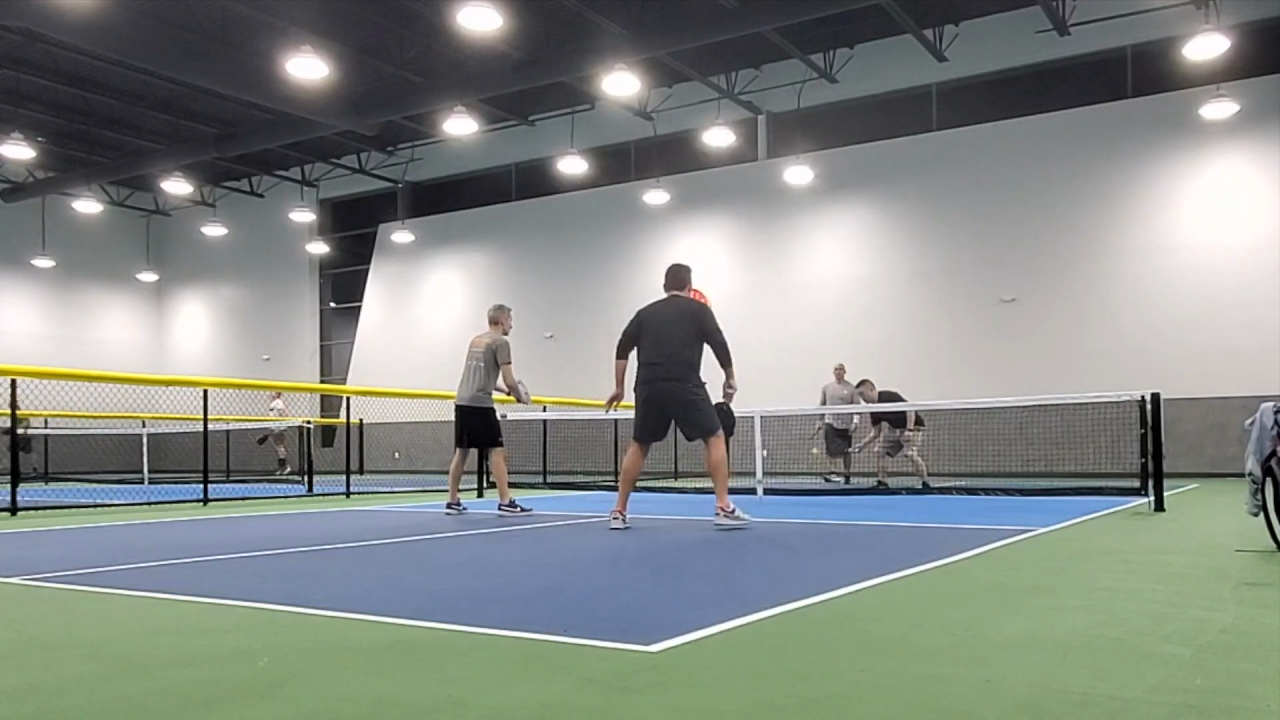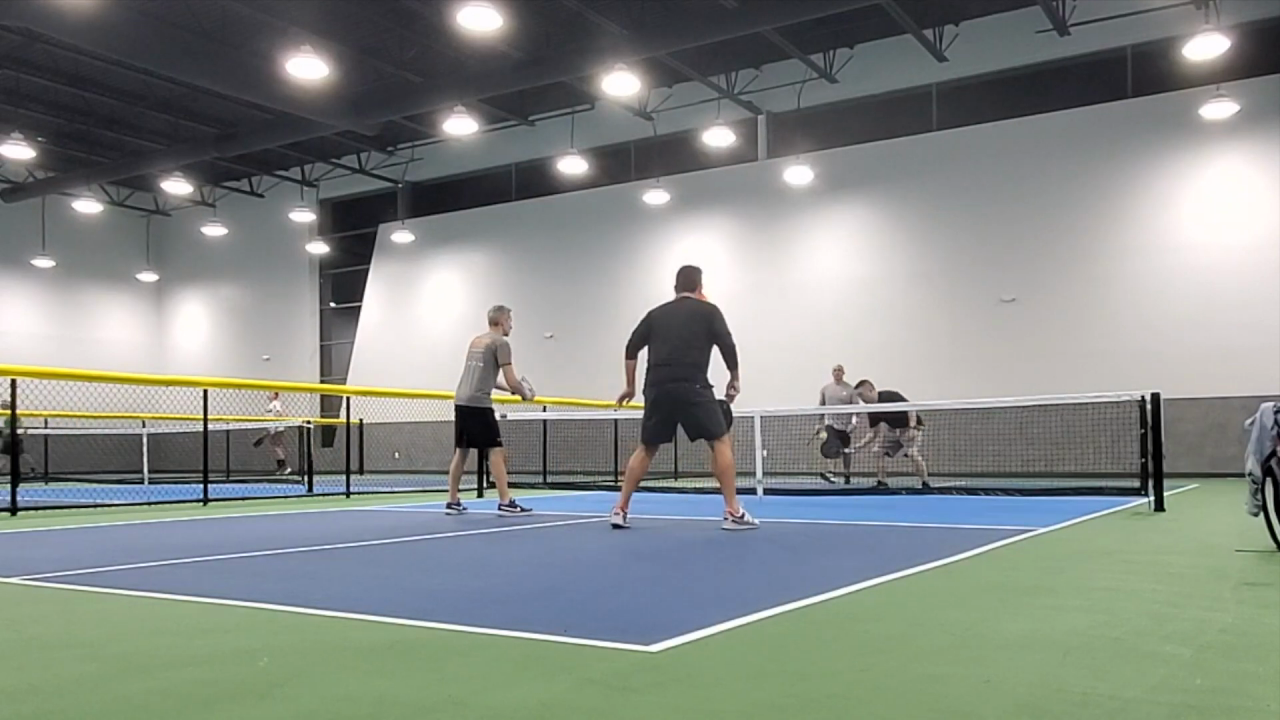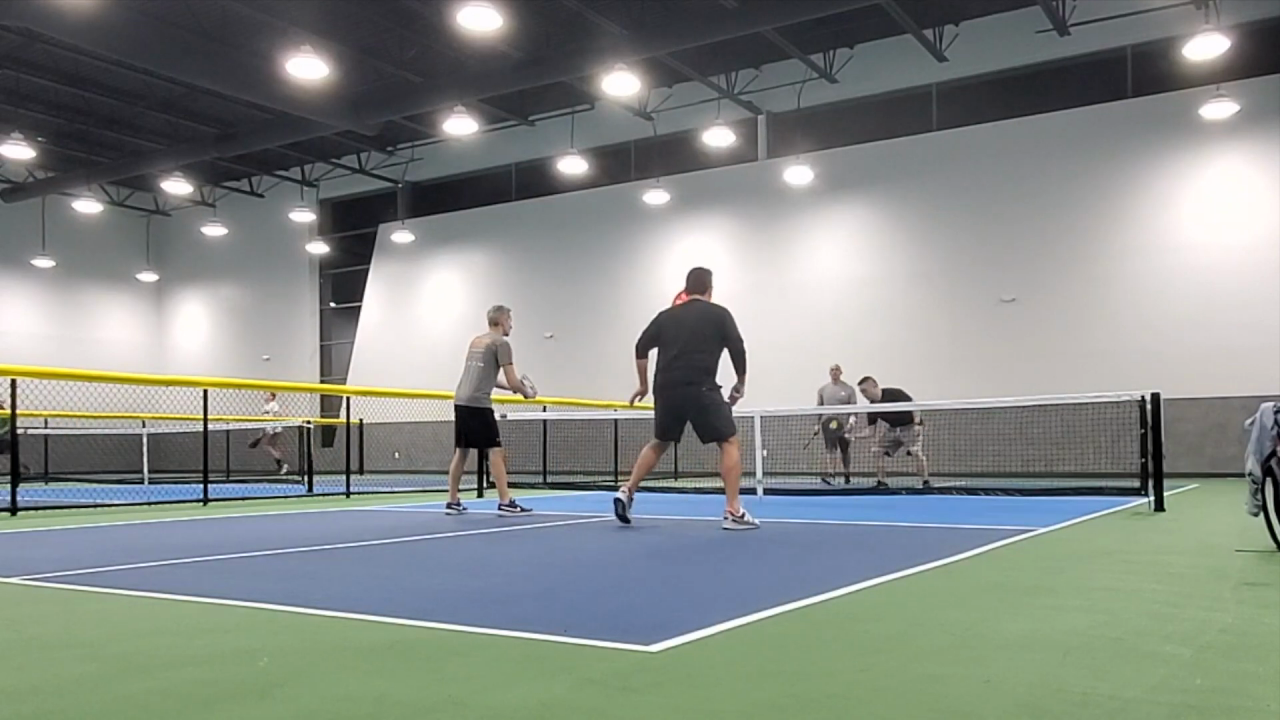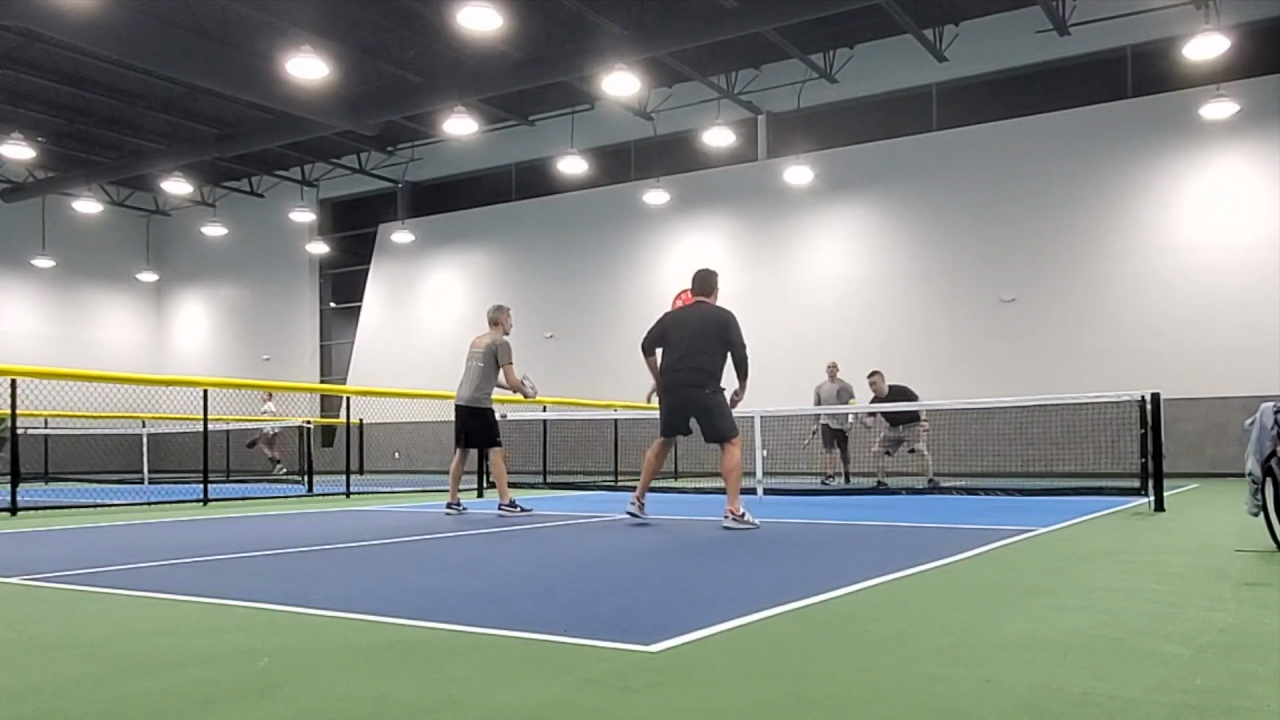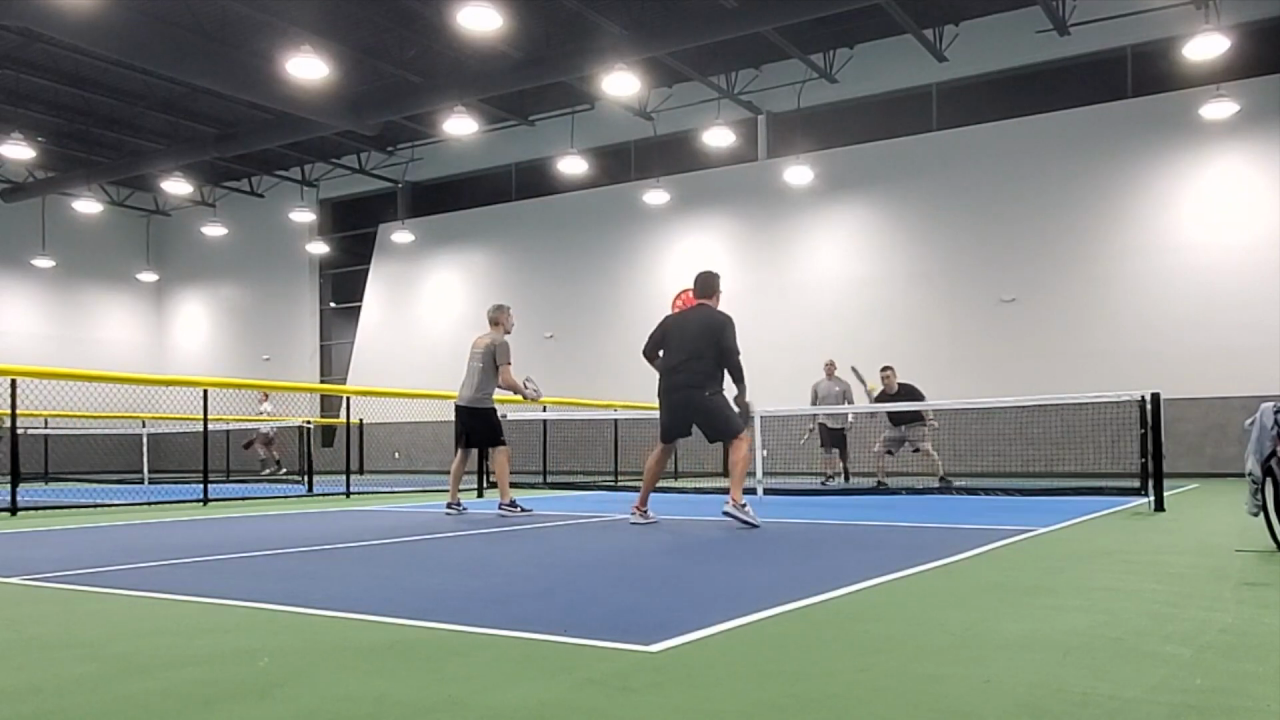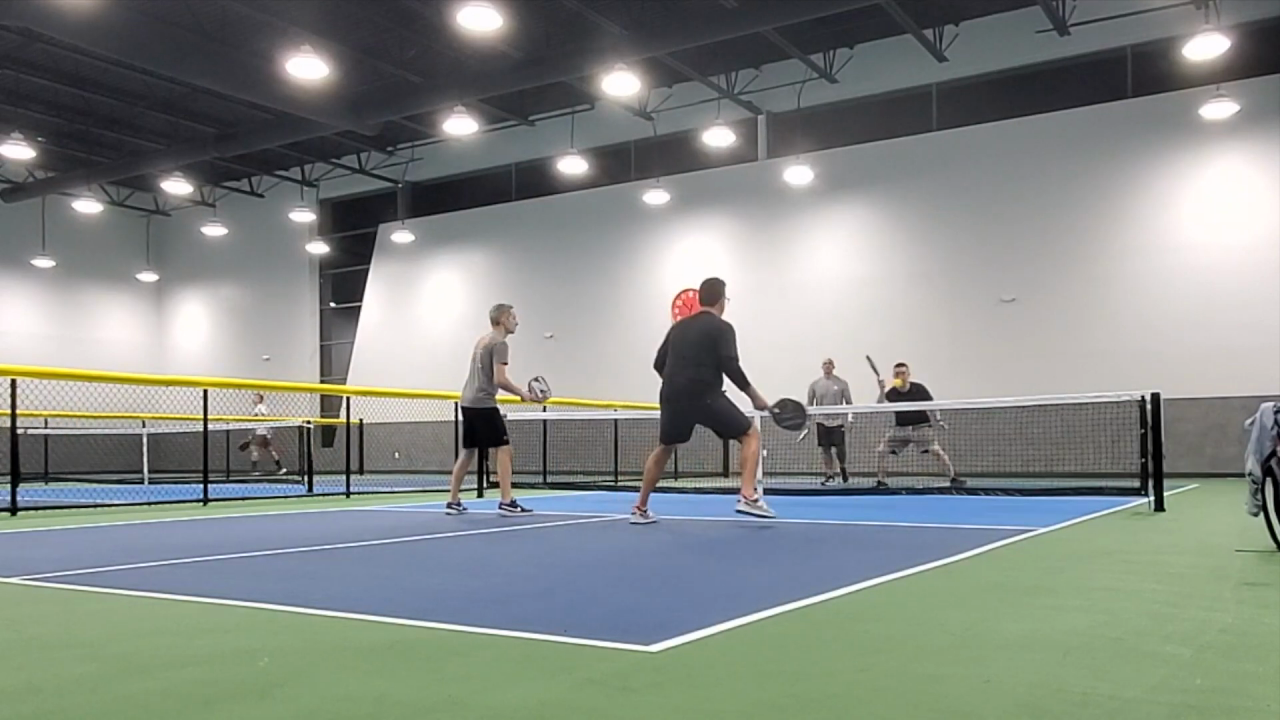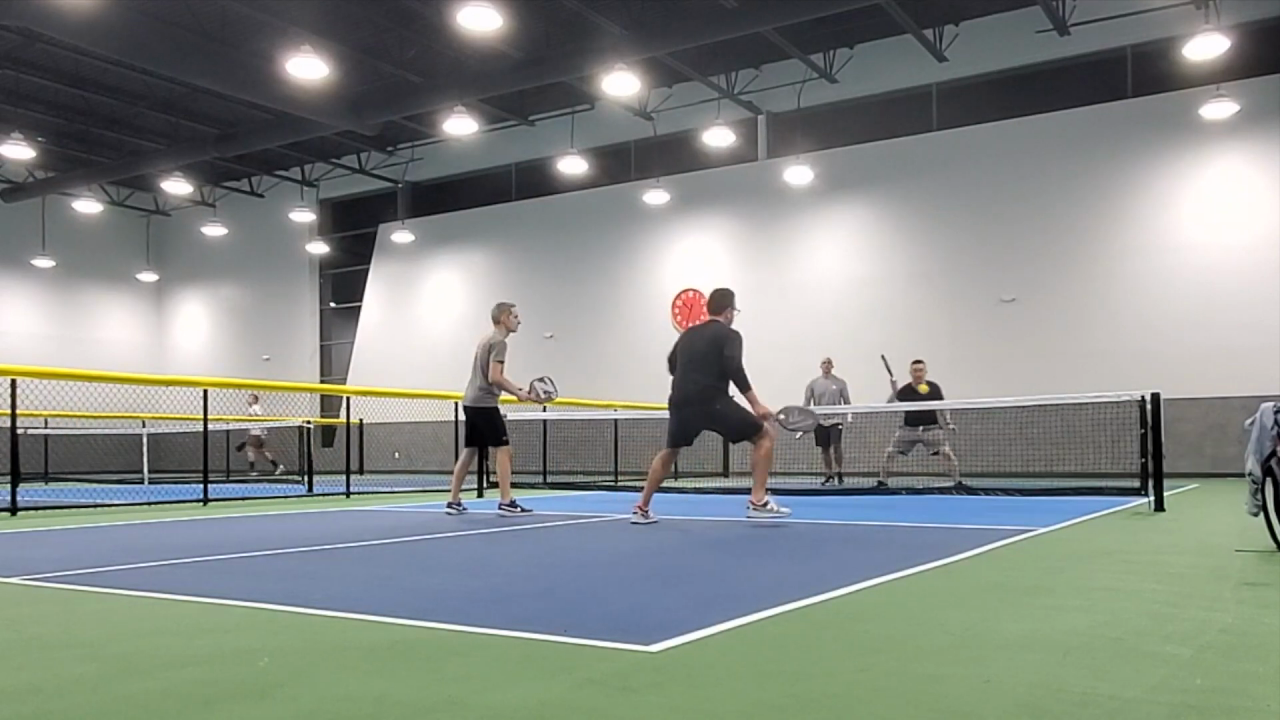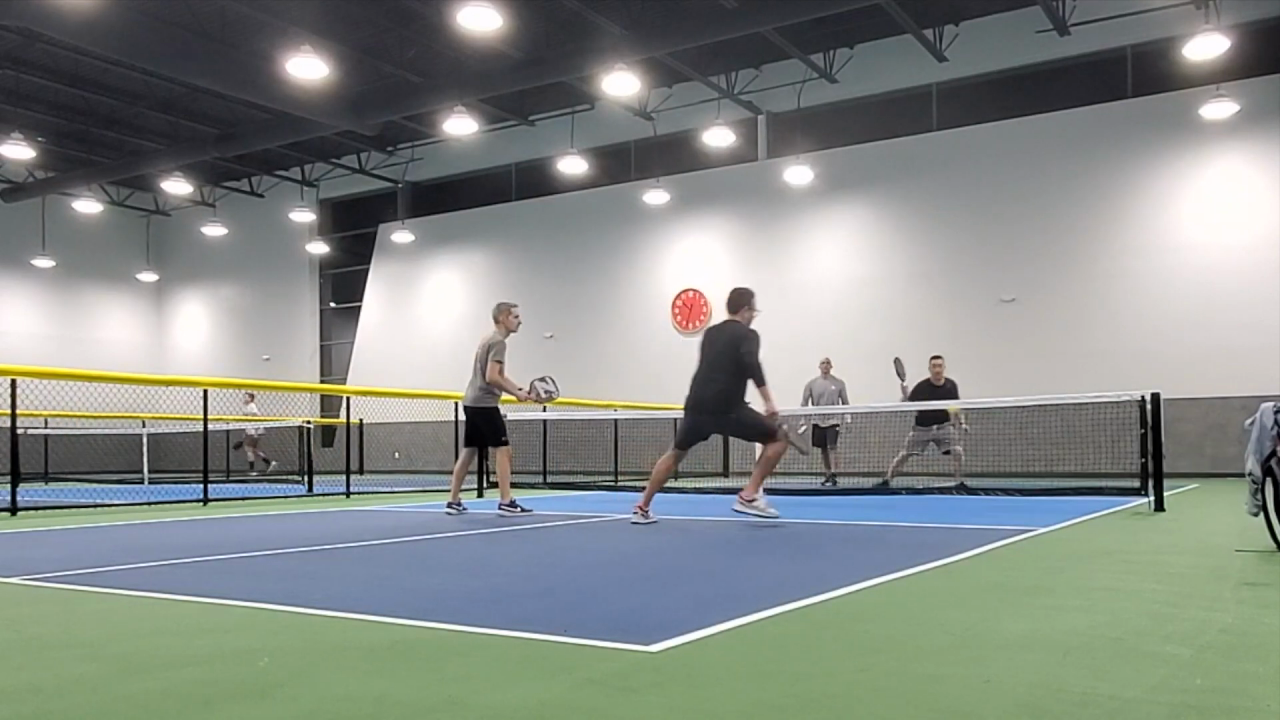
dt=0.1s
person 1, frame 1
left shoulder: (646, 313)
right shoulder: (698, 309)
left elbow: (623, 348)
right elbow: (718, 343)
left wrist: (619, 388)
right wrist: (730, 378)
left hip: (648, 387)
right hip: (684, 385)
left knee: (638, 446)
right knee: (715, 439)
left ankle: (619, 512)
right ankle: (724, 507)
person 1, frame 2
left shoulder: (657, 313)
right shoulder: (708, 311)
left elbow: (632, 347)
right elbow: (726, 345)
left wrist: (630, 386)
right wrist: (735, 379)
left hip: (656, 388)
right hip: (692, 386)
left knee: (646, 448)
right knee: (721, 442)
left ankle: (620, 509)
right ankle: (732, 512)
person 1, frame 3
left shoulder: (666, 316)
right shoulder: (718, 313)
left elbow: (642, 347)
right elbow: (737, 348)
left wrist: (643, 384)
right wrist: (740, 383)
left hip: (666, 388)
right hip: (700, 388)
left knee: (659, 443)
right knee: (730, 443)
left ankle: (627, 491)
right ankle: (733, 511)
person 1, frame 4
left shoulder: (671, 317)
right shoulder: (723, 317)
left elbow: (647, 346)
right elbow: (739, 353)
left wrist: (660, 378)
right wrist: (741, 385)
left hip: (671, 389)
right hip: (704, 390)
left knee: (664, 440)
right knee: (731, 444)
left ankle: (637, 500)
right ankle: (733, 510)
person 1, frame 5
left shoulder: (673, 320)
right shoulder: (721, 320)
left elbow: (649, 351)
right elbow: (731, 358)
right wrist: (742, 392)
left hip: (671, 393)
right hip: (704, 391)
left knee: (665, 446)
right knee: (740, 439)
left ankle: (640, 508)
right ankle: (736, 500)
person 1, frame 6
left shoulder: (679, 327)
right shoulder: (722, 328)
left elbow: (659, 364)
right elbow: (730, 366)
right wrist: (754, 395)
left hip: (671, 397)
right hip: (704, 396)
left knee: (663, 450)
right knee: (750, 435)
left ankle: (639, 508)
right ankle: (748, 496)
person 1, frame 7
left shoulder: (688, 335)
right shoulder: (729, 335)
left elbow: (673, 366)
right elbow: (733, 369)
right wrist: (756, 403)
left hip: (680, 404)
right hip: (713, 402)
left knee: (669, 452)
right knee: (765, 436)
left ankle: (641, 509)
right ankle: (758, 501)
person 1, frame 8
left shoulder: (711, 334)
right shoulder: (747, 334)
right elbow: (751, 364)
right wrist: (768, 401)
left hip: (698, 405)
right hip: (726, 408)
left knee: (675, 454)
right knee: (779, 439)
left ankle: (642, 507)
right ankle: (748, 497)
person 2, frame 1
left shoulder: (476, 341)
right shoulder: (500, 342)
right elbow: (509, 380)
left wrist: (507, 391)
right wrist: (520, 396)
left hip: (462, 402)
right hip: (480, 404)
left knee: (461, 451)
right knee: (496, 451)
left ankle: (453, 501)
right ankle: (505, 502)
person 2, frame 2
left shoulder: (476, 341)
right shoulder: (500, 343)
right elbow: (511, 380)
left wrist: (514, 389)
right wrist: (525, 394)
left hip: (462, 401)
right hip: (478, 404)
left knee: (461, 451)
right knee: (495, 451)
left ankle: (453, 501)
right ankle: (505, 502)
person 2, frame 3
left shoulder: (476, 341)
right shoulder: (501, 343)
right elbow: (512, 380)
left wrist: (516, 388)
right wrist: (527, 392)
left hip: (461, 401)
right hip: (478, 404)
left knee: (461, 451)
right knee: (495, 451)
left ankle: (452, 501)
right ankle: (505, 502)
person 2, frame 4
left shoulder: (477, 341)
right shoulder: (501, 343)
right elbow: (511, 380)
left wrist: (517, 388)
right wrist: (526, 391)
left hip: (462, 402)
right hip: (479, 404)
left knee: (462, 452)
right knee: (495, 451)
left ankle: (453, 501)
right ankle: (506, 502)
person 2, frame 5
left shoulder: (478, 341)
right shoulder: (500, 343)
right elbow: (507, 379)
left wrist: (517, 389)
right wrist: (526, 393)
left hip: (463, 403)
right hip: (481, 404)
left knee: (463, 452)
right knee: (500, 450)
left ankle: (453, 501)
right ankle: (506, 502)
person 2, frame 6
left shoulder: (483, 341)
right shoulder: (499, 343)
right elbow: (499, 379)
left wrist: (520, 391)
right wrist: (520, 393)
left hip: (468, 402)
right hip: (483, 404)
left knee: (467, 453)
right knee: (504, 450)
left ankle: (453, 501)
right ankle: (507, 502)
person 2, frame 7
left shoulder: (487, 340)
right shoulder: (499, 342)
right elbow: (494, 378)
left wrist: (519, 390)
right wrist: (517, 393)
left hip: (471, 402)
right hip: (484, 404)
left knee: (470, 452)
right knee: (503, 450)
left ankle: (453, 501)
right ankle: (506, 502)
person 2, frame 8
left shoulder: (490, 340)
right shoulder: (498, 342)
right elbow: (491, 377)
left wrist: (522, 390)
right wrist: (515, 393)
left hip: (472, 402)
right hip: (485, 404)
left knee: (469, 452)
right knee: (503, 450)
left ankle: (453, 501)
right ankle: (506, 502)
